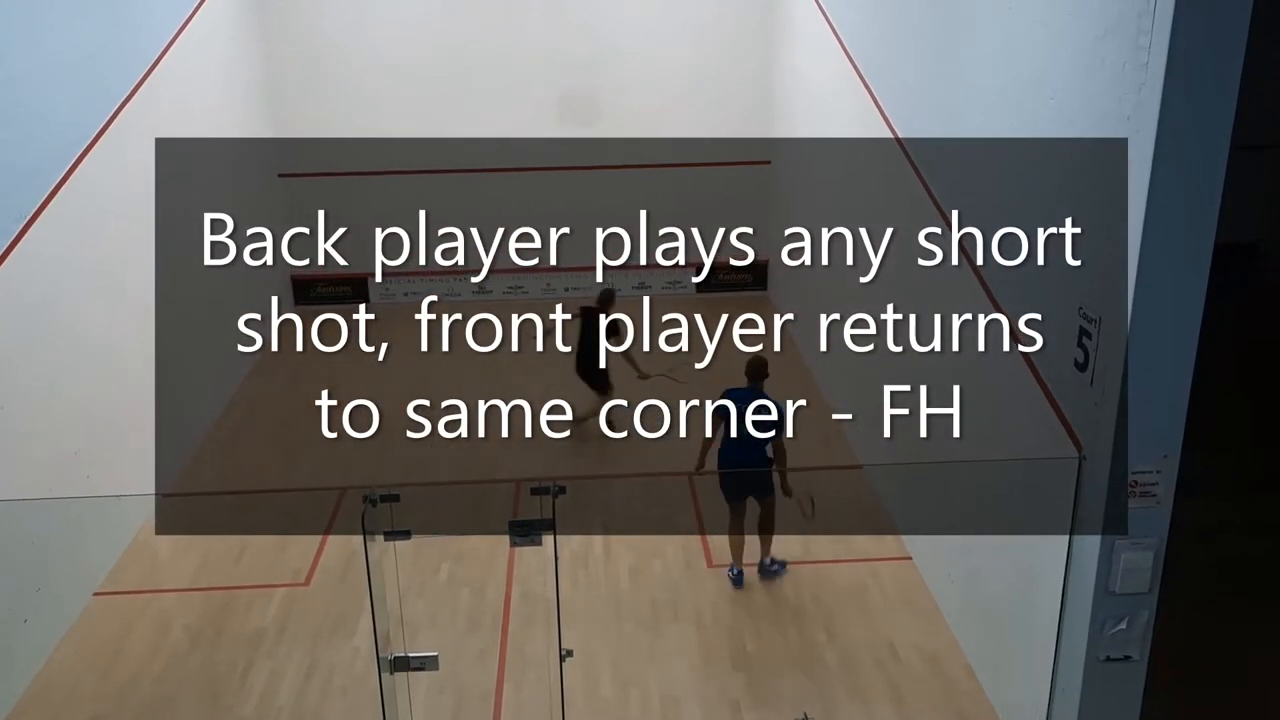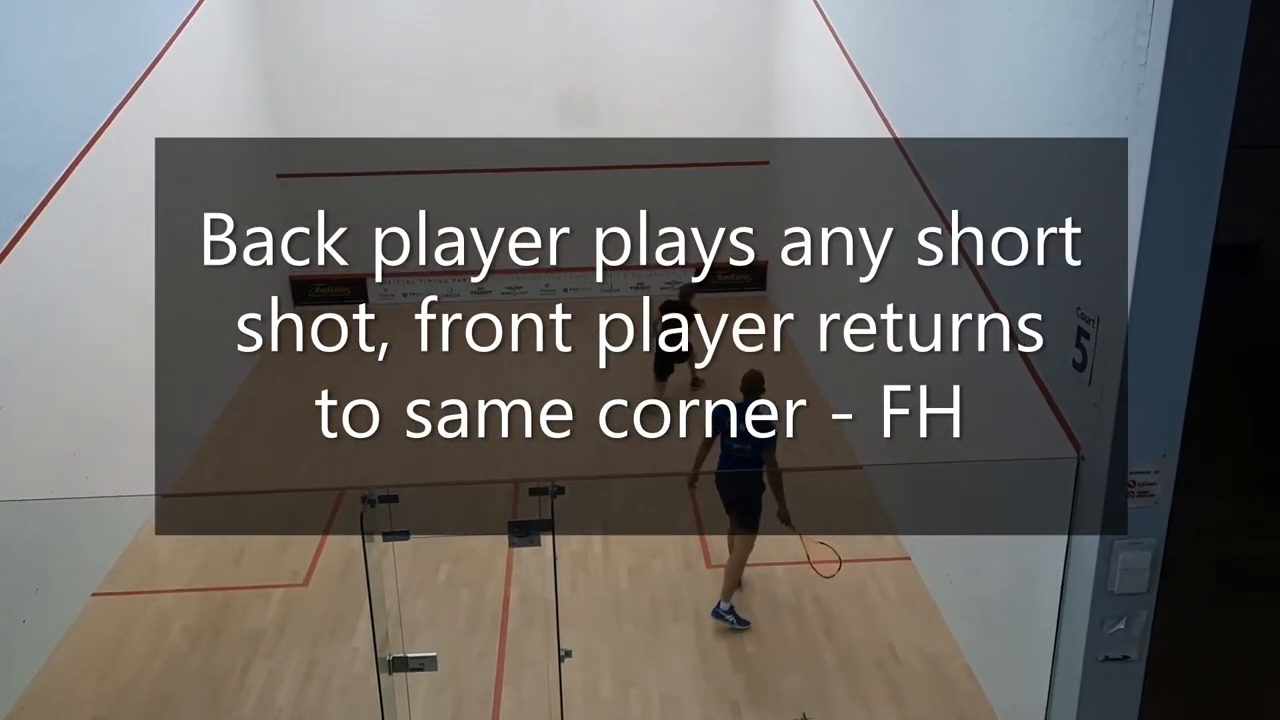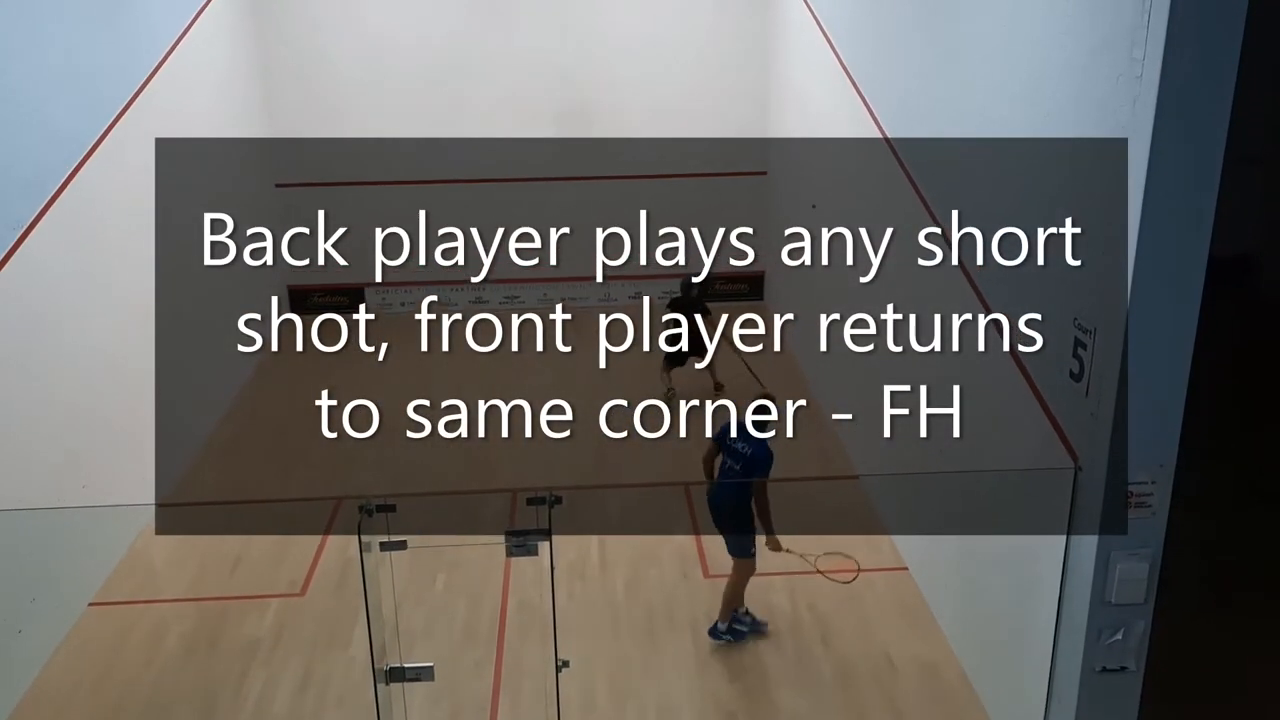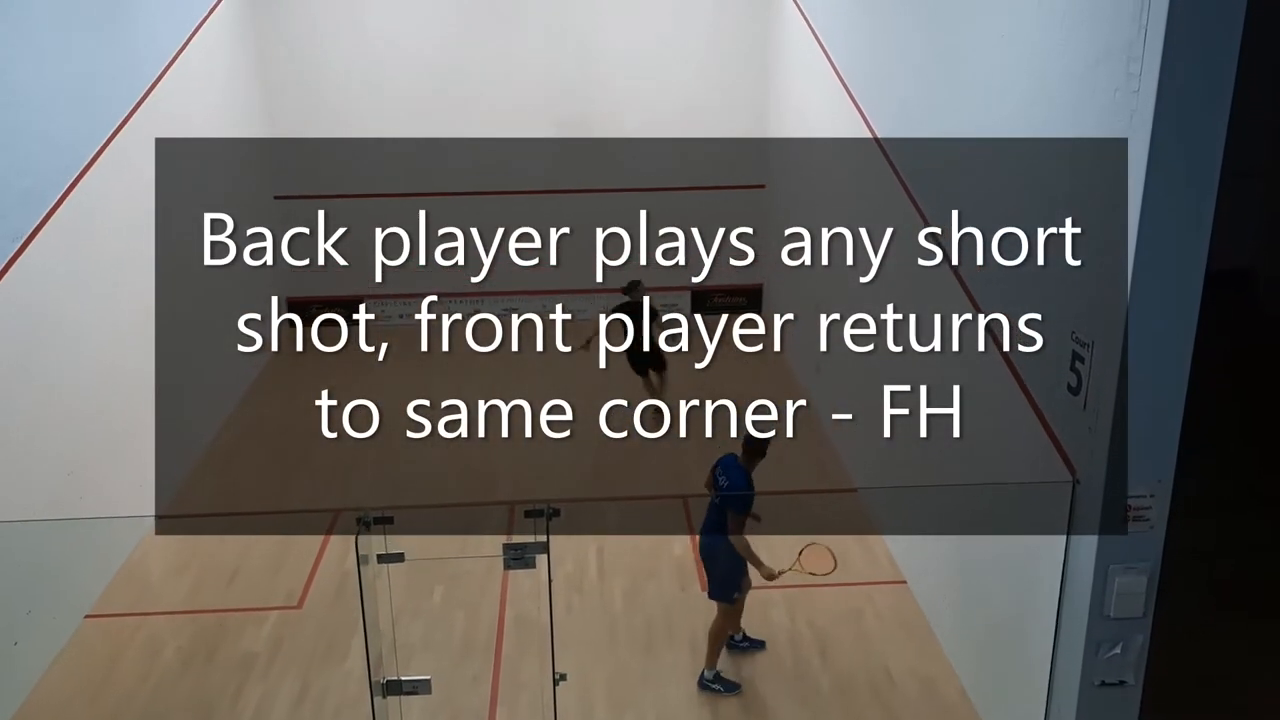
dt=0.4s
person 1, frame 1
left shoulder: (729, 397)
right shoulder: (773, 408)
left elbow: (712, 431)
right elbow: (778, 448)
left wrist: (701, 460)
right wrist: (784, 480)
left hip: (728, 464)
right hip: (757, 466)
left knee: (736, 514)
right knee: (768, 508)
left ankle: (737, 570)
right ankle: (766, 562)
person 1, frame 2
left shoulder: (723, 411)
right shoulder: (765, 424)
left elbow: (706, 444)
right elbow: (771, 468)
left wrist: (695, 471)
right wrist: (782, 505)
left hip: (724, 479)
right hip: (748, 485)
left knee: (735, 525)
right knee: (744, 543)
left ankle: (733, 574)
right ankle: (724, 606)
person 1, frame 3
left shoulder: (730, 428)
right shoulder: (762, 451)
left elbow: (708, 458)
right elbow: (759, 497)
left wrist: (712, 483)
right wrist: (770, 534)
left hip: (717, 501)
right hip: (736, 509)
left knee: (741, 560)
right knee: (745, 568)
left ankle: (739, 613)
right ankle: (721, 626)
person 1, frame 4
left shoulder: (727, 461)
right shoulder: (742, 486)
left elbow: (709, 485)
right elbow: (734, 535)
right wrist: (760, 566)
left hip: (712, 538)
right hip: (719, 546)
left knee: (742, 586)
right knee: (727, 611)
left ankle: (736, 637)
right ankle: (709, 676)
